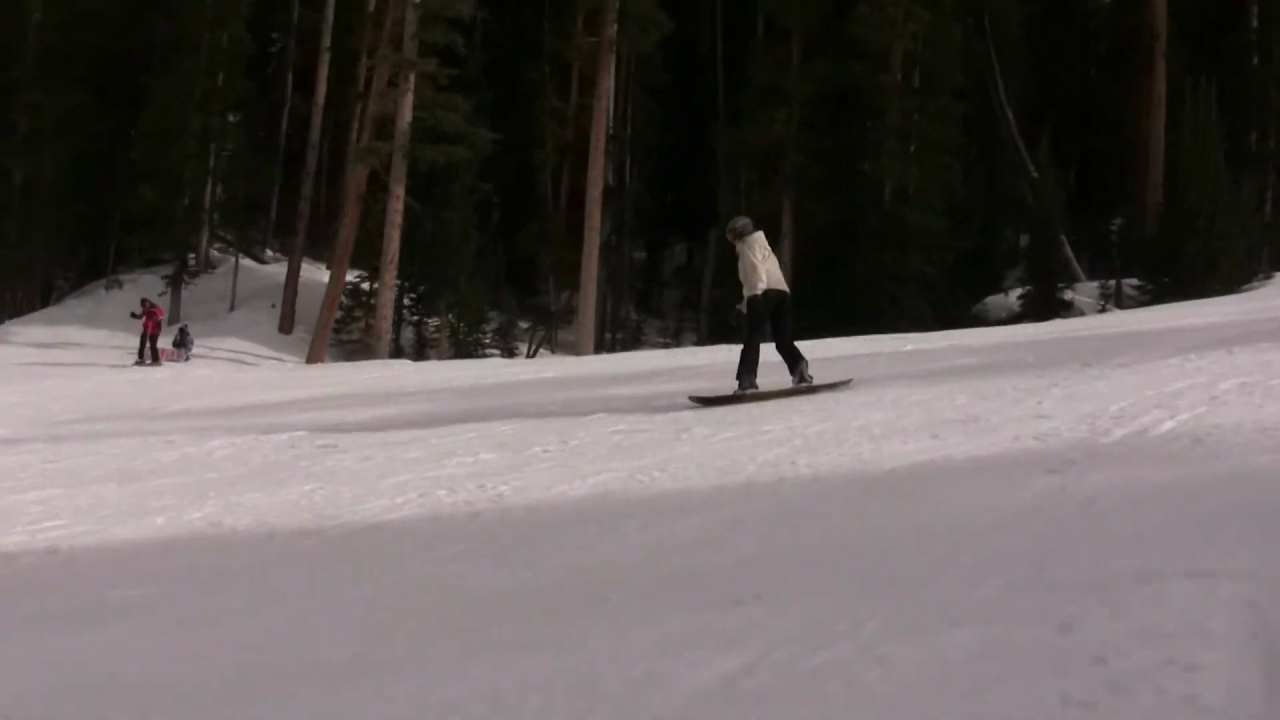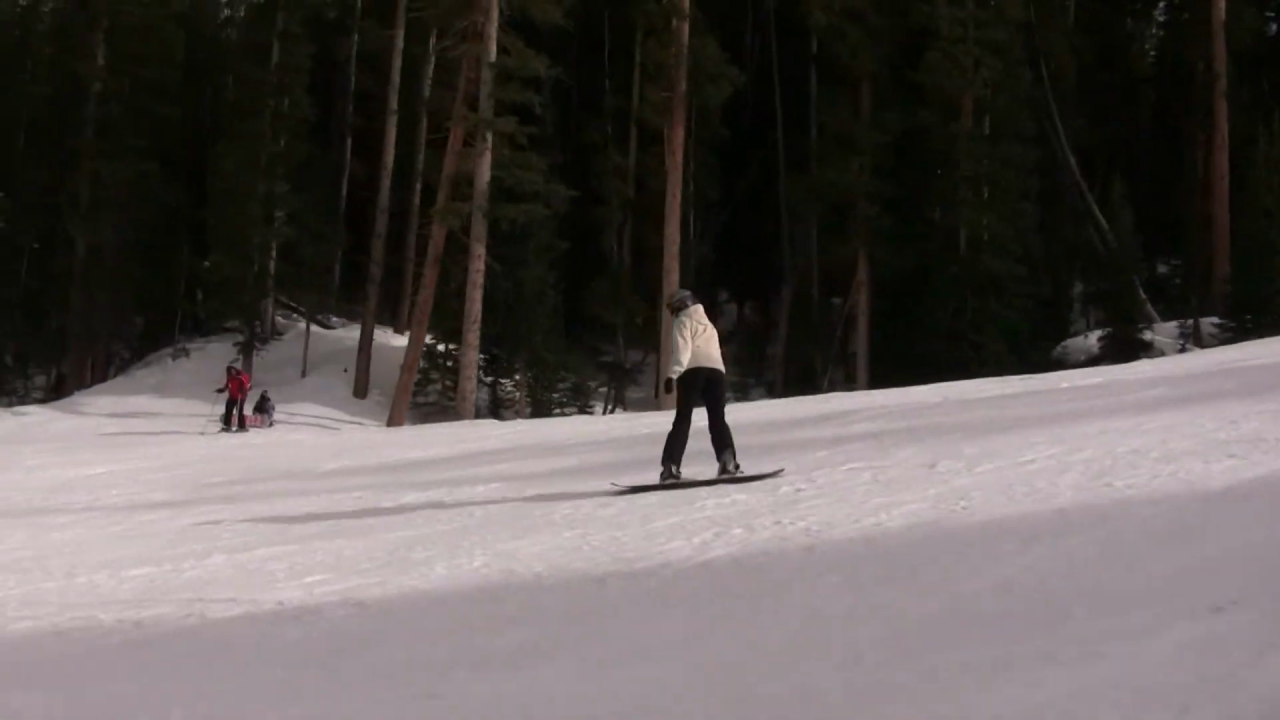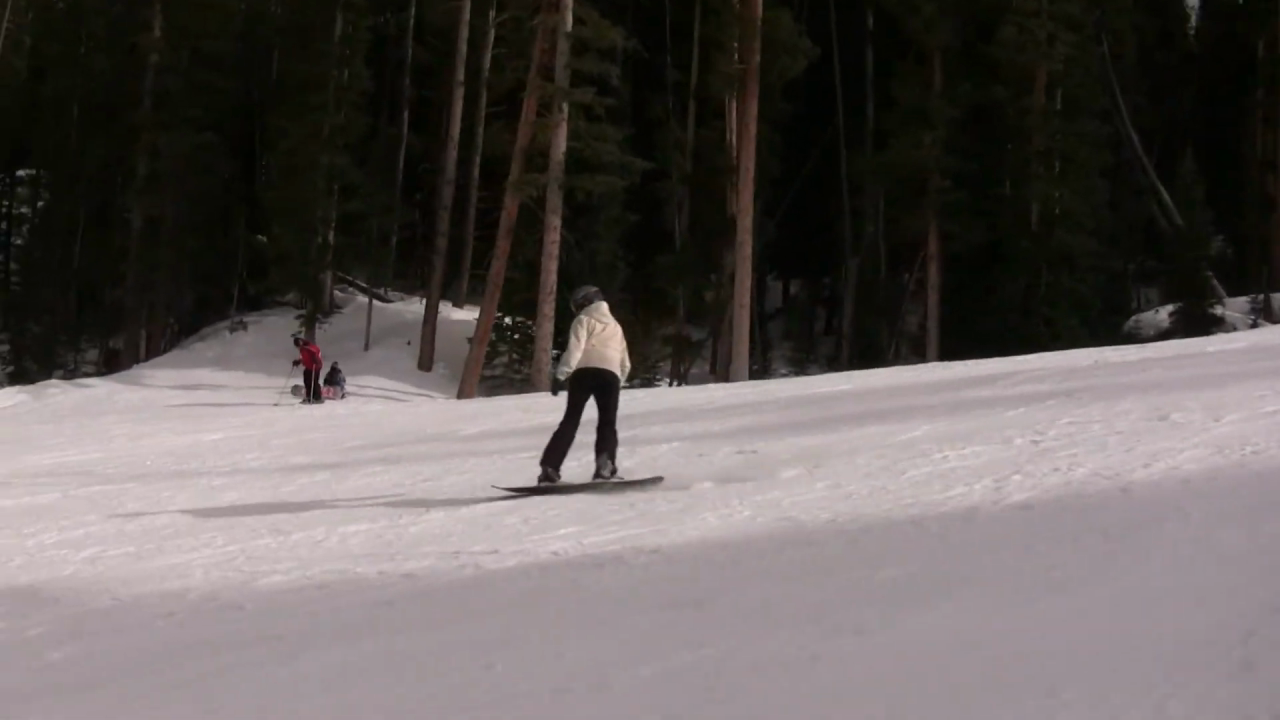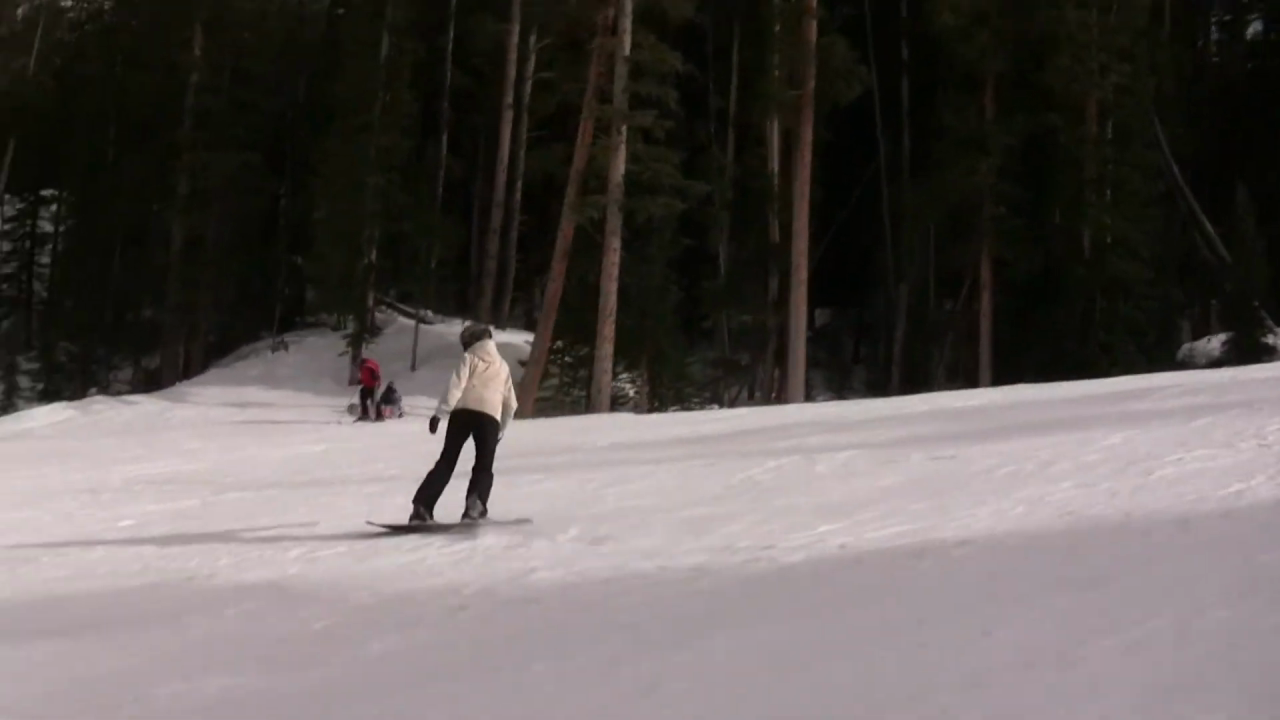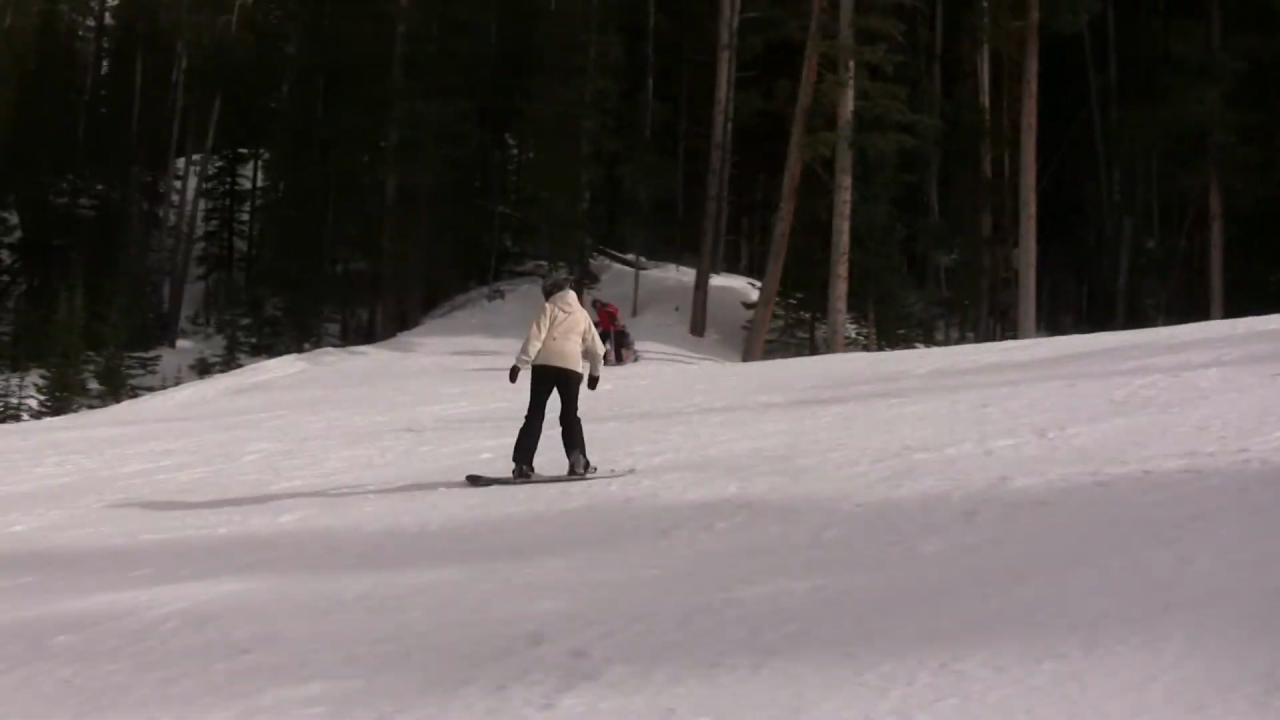
dt=0.4s
person 1, frame 1
left shoulder: (749, 246)
right shoulder: (762, 247)
left elbow: (757, 270)
left wrist: (757, 292)
right wrist: (743, 308)
left hip: (763, 294)
right hip: (782, 293)
left knee: (752, 339)
right knee: (783, 340)
left ankle: (747, 381)
right ankle: (800, 370)
person 1, frame 2
left shoulder: (683, 321)
right shoulder: (708, 325)
left elbow: (682, 349)
left wrist: (672, 374)
left hip: (692, 371)
right hip: (717, 371)
left knee: (682, 421)
right knee: (717, 421)
left ankle: (671, 467)
right ankle: (727, 461)
person 1, frame 3
left shoulder: (583, 320)
right shoulder: (615, 325)
left elbow: (574, 349)
right elbow: (625, 364)
left wrist: (561, 375)
right wrist: (616, 385)
left hip: (584, 371)
right hip: (610, 374)
left knee: (569, 422)
right knee: (607, 424)
left ankle: (549, 469)
right ankle: (605, 465)
person 1, frame 4
left shoulder: (469, 357)
right shoulder: (502, 365)
left elbow: (455, 387)
right elbow: (510, 404)
left wrist: (439, 413)
right wrist: (501, 430)
left hip: (463, 412)
right hip: (489, 417)
left knee: (446, 462)
right knee: (483, 468)
left ankle: (421, 508)
right ankle: (475, 506)
person 1, frame 5
left shoulder: (549, 308)
right shoulder: (582, 313)
left elbow: (535, 337)
right elbow: (597, 348)
left wrist: (520, 363)
right wrist: (595, 371)
left hip: (544, 366)
right hip: (571, 368)
left knee: (534, 416)
right knee: (570, 417)
left ankle: (523, 465)
right ankle: (578, 461)
